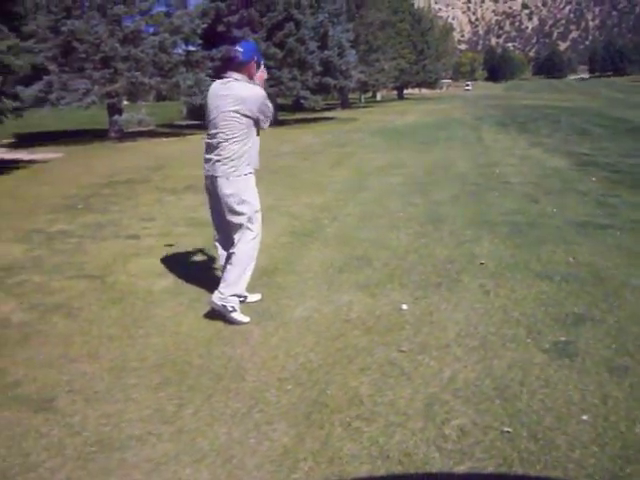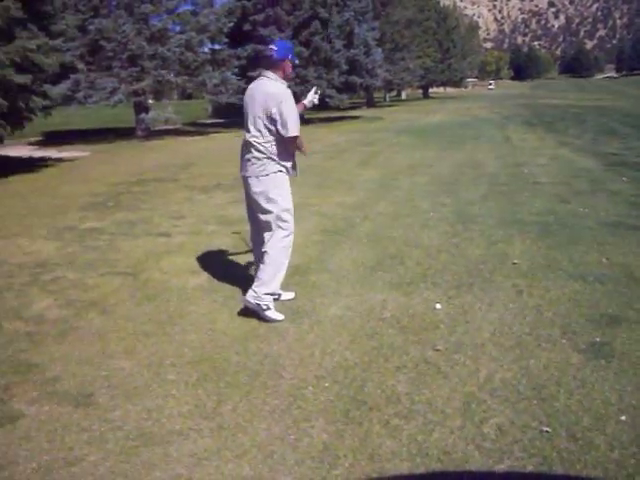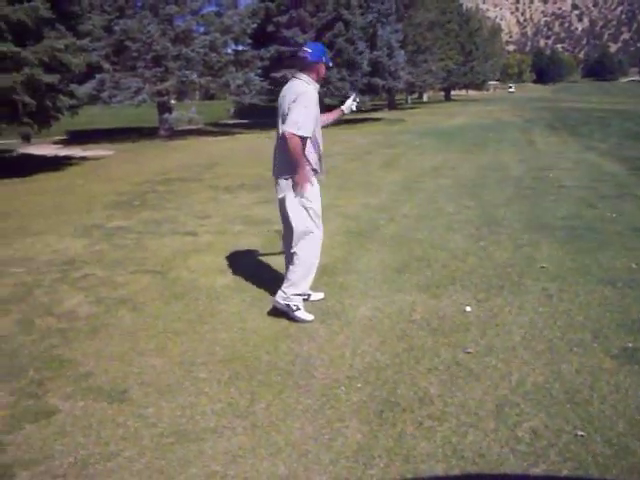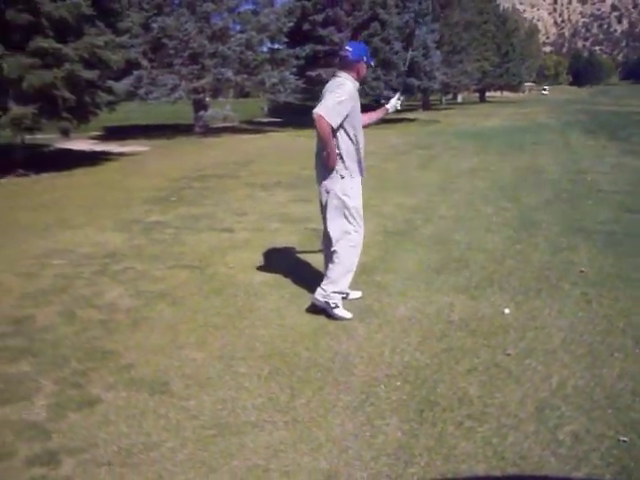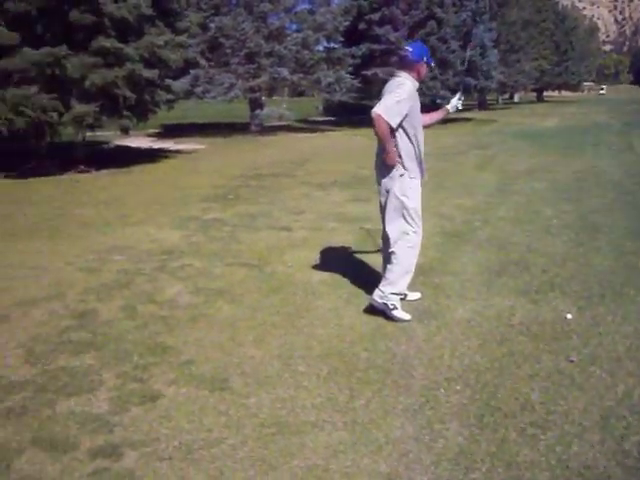
dt=0.3s
person 1, frame 1
left shoulder: (215, 88)
right shoulder: (255, 94)
right elbow: (265, 121)
left hip: (213, 172)
right hip: (236, 174)
left knee: (226, 234)
right knee: (248, 233)
left ankle: (233, 289)
right ankle: (226, 297)
person 1, frame 2
left shoulder: (255, 87)
right shoulder: (280, 91)
right elbow: (289, 136)
left wrist: (305, 103)
right wrist: (301, 149)
left hip: (252, 170)
right hip: (269, 171)
left knee: (262, 232)
right knee: (280, 232)
left ankle: (267, 287)
right ankle: (260, 296)
person 1, frame 3
left shoulder: (293, 87)
right shoulder: (306, 92)
right elbow: (292, 134)
left wrist: (342, 110)
right wrist: (302, 169)
left hip: (287, 173)
right hip: (298, 174)
left knee: (296, 233)
right knee: (309, 234)
left ankle: (296, 288)
right ankle: (289, 296)
person 1, frame 4
left shoulder: (339, 85)
right shoulder: (345, 88)
left elbow: (356, 120)
right elbow: (320, 116)
left wrist: (386, 110)
right wrist: (331, 151)
left hip: (340, 172)
right hip: (341, 173)
left knee: (337, 230)
right knee: (349, 232)
left ankle: (335, 286)
right ankle: (328, 293)
person 1, frame 5
left shoulder: (400, 86)
right shoulder: (404, 88)
left elbow: (417, 121)
right elbow: (378, 115)
left wrist: (447, 109)
right wrist: (389, 150)
left hip: (400, 173)
right hip: (401, 173)
left knee: (396, 231)
right knee: (408, 233)
left ankle: (393, 287)
right ankle: (387, 294)
